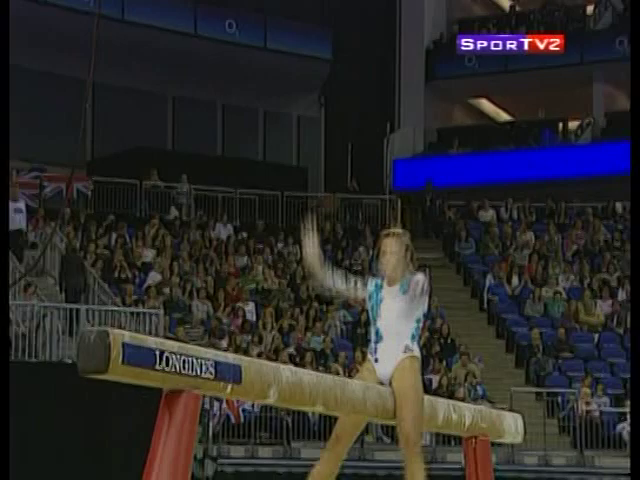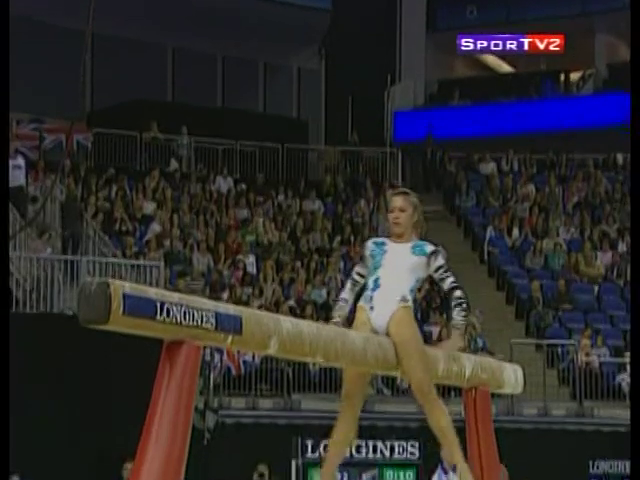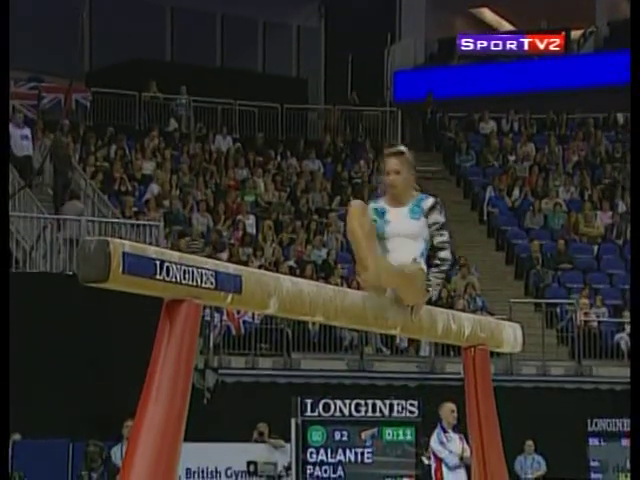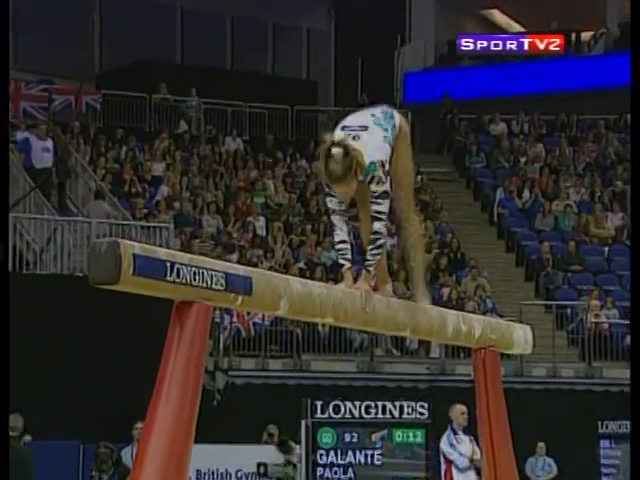
dt=1s
person 1, frame 1
left shoulder: (418, 282)
right shoulder: (372, 286)
left elbow: (414, 288)
right elbow: (339, 283)
left wrist: (397, 270)
right wrist: (315, 262)
left hip: (405, 361)
right hip: (374, 364)
left knee: (410, 442)
right knee: (339, 437)
person 1, frame 2
left shoulder: (428, 251)
right shoulder: (374, 246)
left elbow: (455, 292)
right elbow: (352, 284)
left wrist: (457, 331)
right wrist: (336, 321)
left hip: (398, 312)
right hip: (365, 314)
left knee: (426, 395)
right knee: (350, 400)
person 1, frame 3
left shoulder: (428, 205)
right shoulder: (375, 208)
left elbow: (444, 254)
left wrist: (427, 291)
left hip: (411, 283)
right hip: (379, 285)
right ankle: (376, 273)
person 1, frame 4
left shoulder: (374, 163)
right shoulder: (333, 168)
left elbow: (380, 221)
right elbow: (338, 220)
left wrist: (366, 275)
right wrist: (347, 271)
left knee: (405, 212)
right knee: (365, 215)
left ankle: (418, 284)
right ankle: (383, 284)
